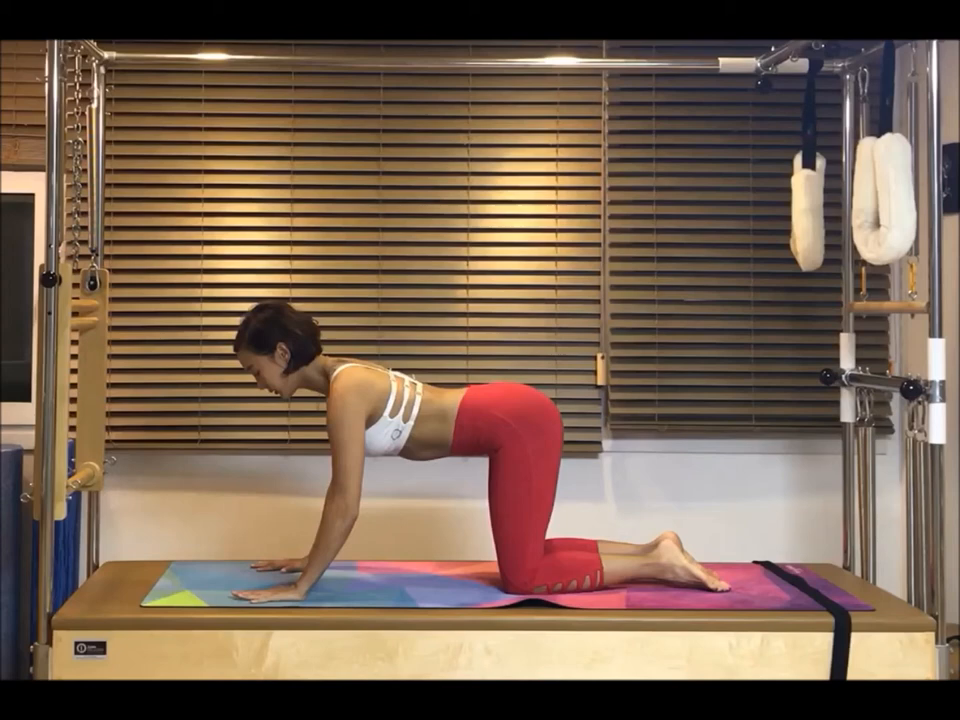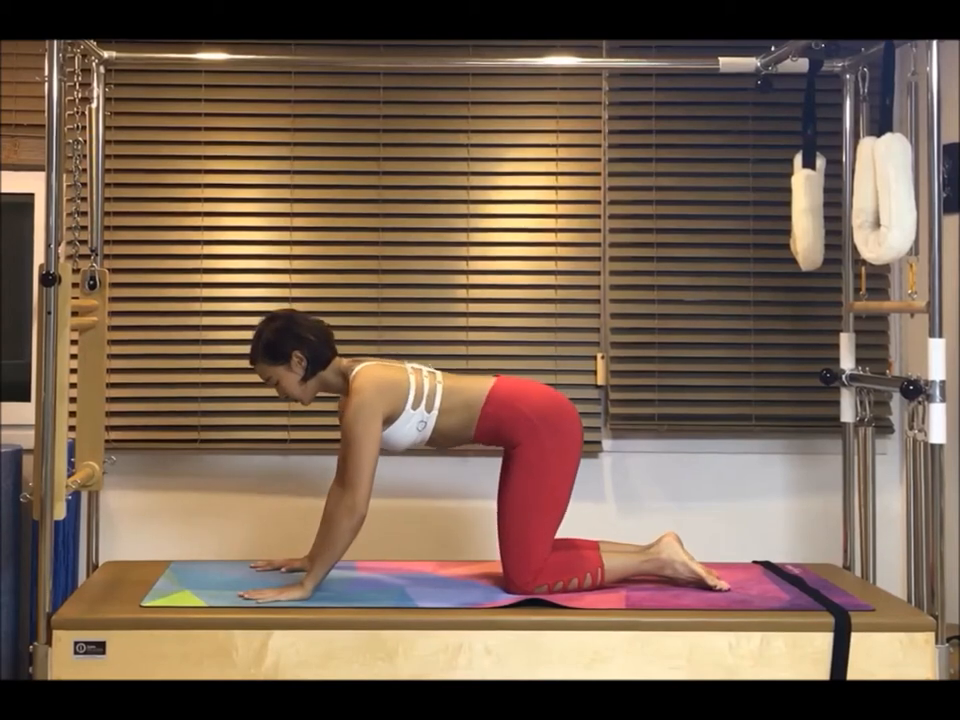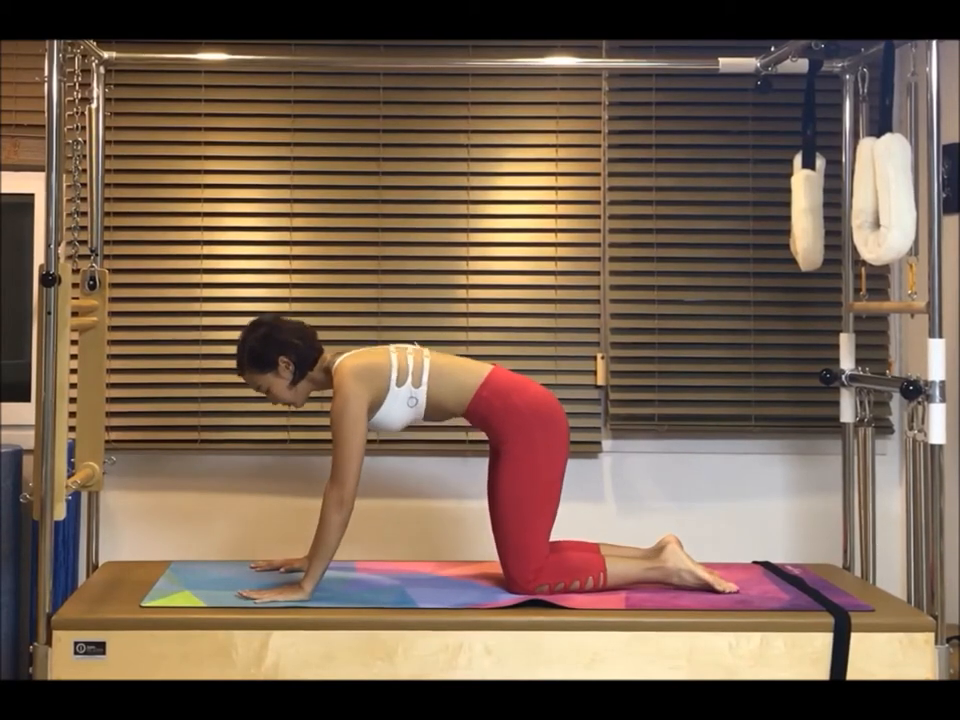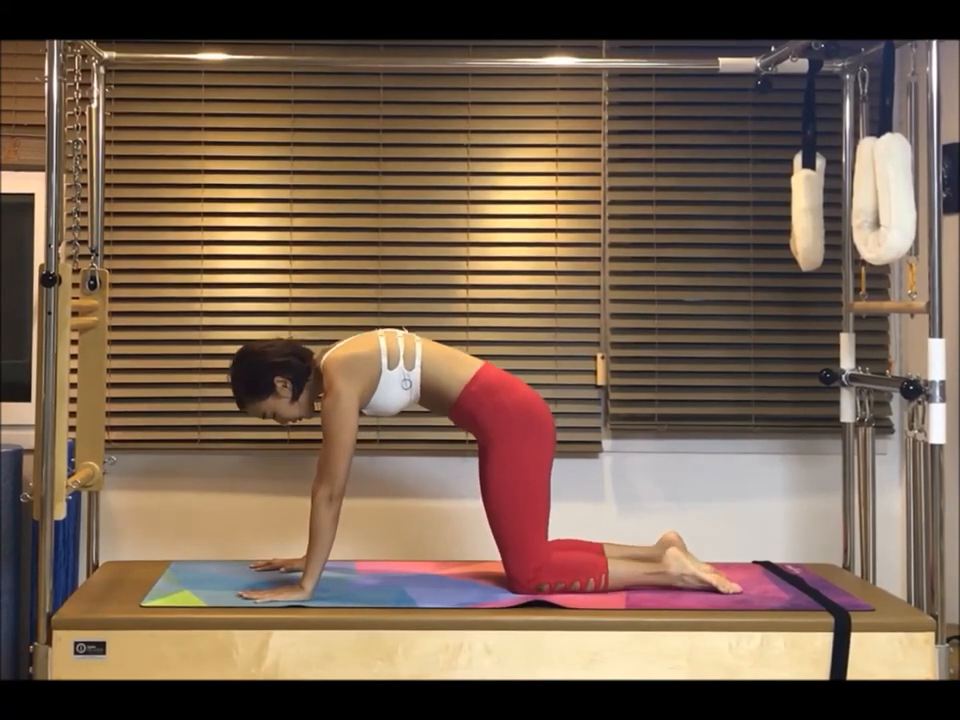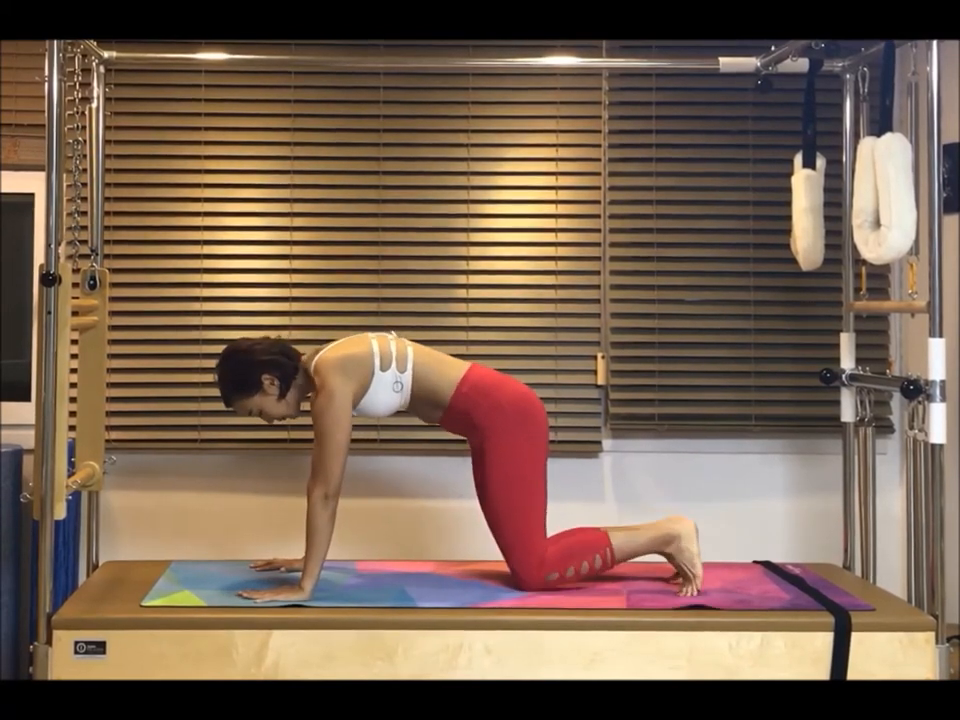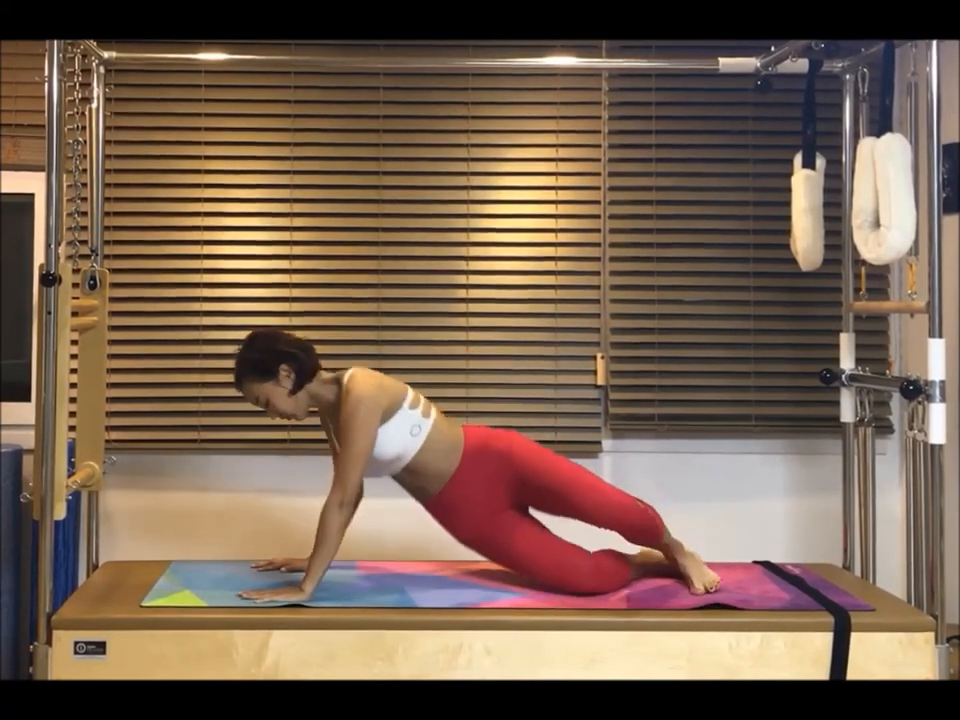
dt=0.7s
person 1, frame 1
left shoulder: (344, 394)
right shoulder: (346, 378)
left elbow: (346, 505)
right elbow: (341, 487)
left wrist: (301, 586)
right wrist: (311, 558)
left hip: (518, 426)
right hip: (517, 417)
left knee: (523, 577)
right knee: (522, 553)
left ankle: (658, 564)
right ankle: (652, 549)
person 1, frame 2
left shoulder: (364, 394)
right shoulder: (357, 384)
left elbow: (355, 505)
right elbow: (342, 484)
left wrist: (306, 584)
right wrist: (311, 558)
left hip: (540, 424)
right hip: (532, 420)
left knee: (524, 577)
right knee: (527, 554)
left ankle: (659, 559)
right ankle: (654, 550)
person 1, frame 3
left shoulder: (348, 384)
right shoulder: (351, 371)
left elbow: (341, 496)
right elbow: (338, 489)
left wrist: (306, 584)
right wrist: (311, 558)
left hip: (526, 419)
right hip: (519, 417)
left knee: (526, 575)
right knee: (525, 555)
left ankle: (663, 568)
right ankle: (655, 553)
person 1, frame 4
left shoulder: (339, 379)
right shoulder: (336, 368)
left elbow: (330, 491)
right elbow: (328, 484)
left wrist: (306, 585)
right wrist: (309, 558)
left hip: (509, 417)
right hip: (505, 415)
left knee: (529, 576)
right knee: (527, 555)
left ankle: (666, 571)
right ankle: (658, 551)
person 1, frame 5
left shoulder: (331, 380)
right shoulder: (321, 377)
left elbow: (326, 493)
right elbow: (319, 482)
left wrist: (305, 585)
right wrist: (307, 559)
left hip: (503, 411)
right hip: (487, 418)
left knee: (533, 568)
right knee: (525, 557)
left ankle: (670, 534)
right ankle: (662, 536)
person 1, frame 6
left shoulder: (359, 391)
right shoulder: (331, 412)
left elbow: (340, 498)
right elbow: (349, 496)
left wrist: (307, 588)
right wrist: (312, 561)
left hip: (495, 458)
right hip: (465, 509)
left knee: (614, 508)
right knee: (587, 577)
left ankle: (677, 552)
right ankle: (654, 563)
